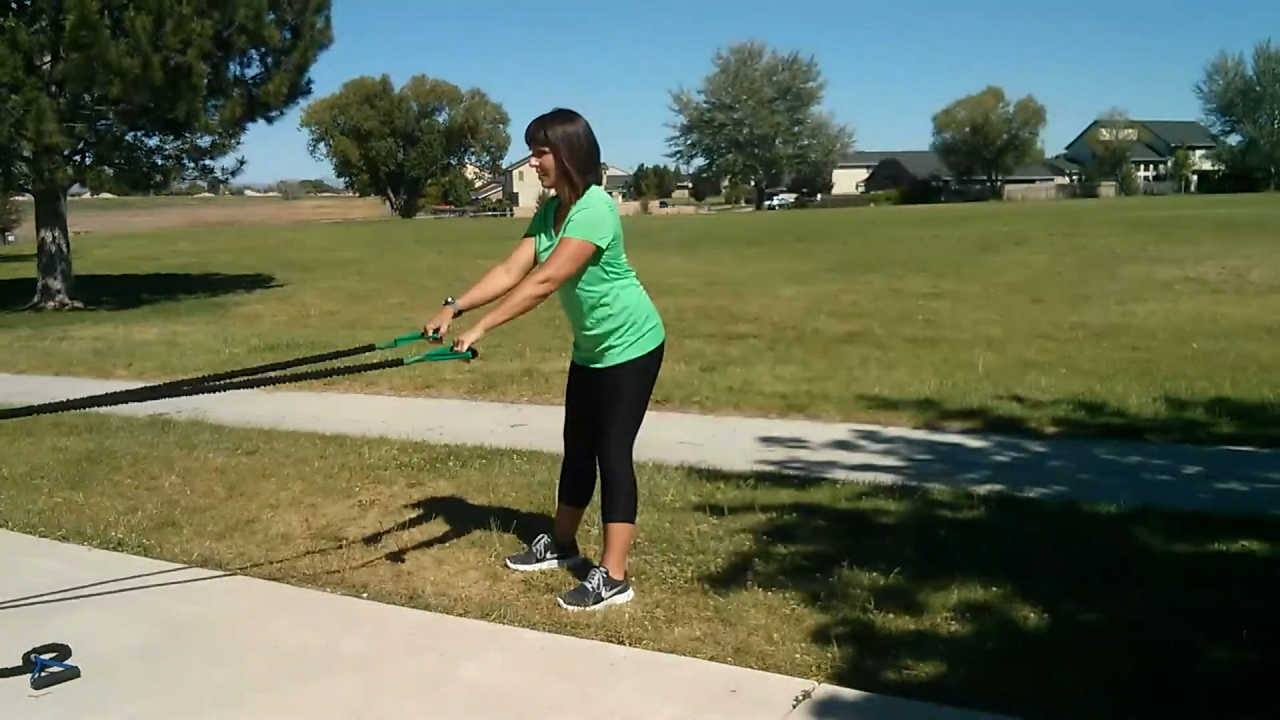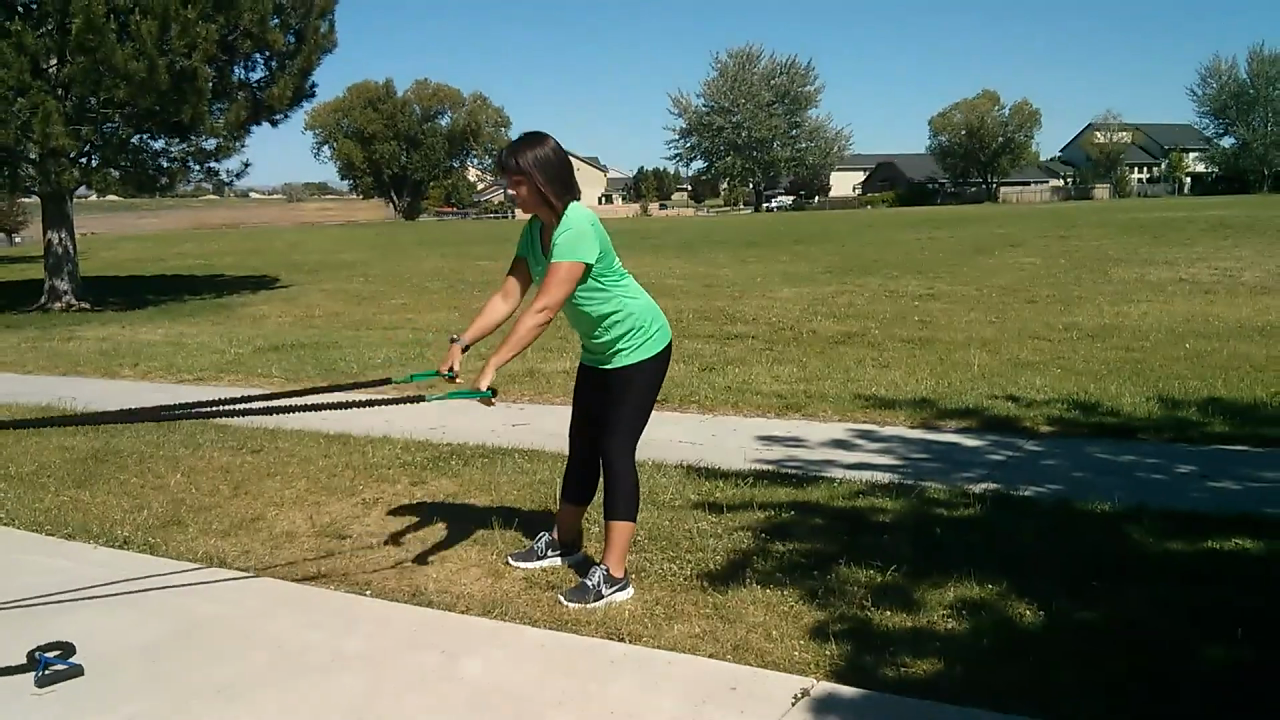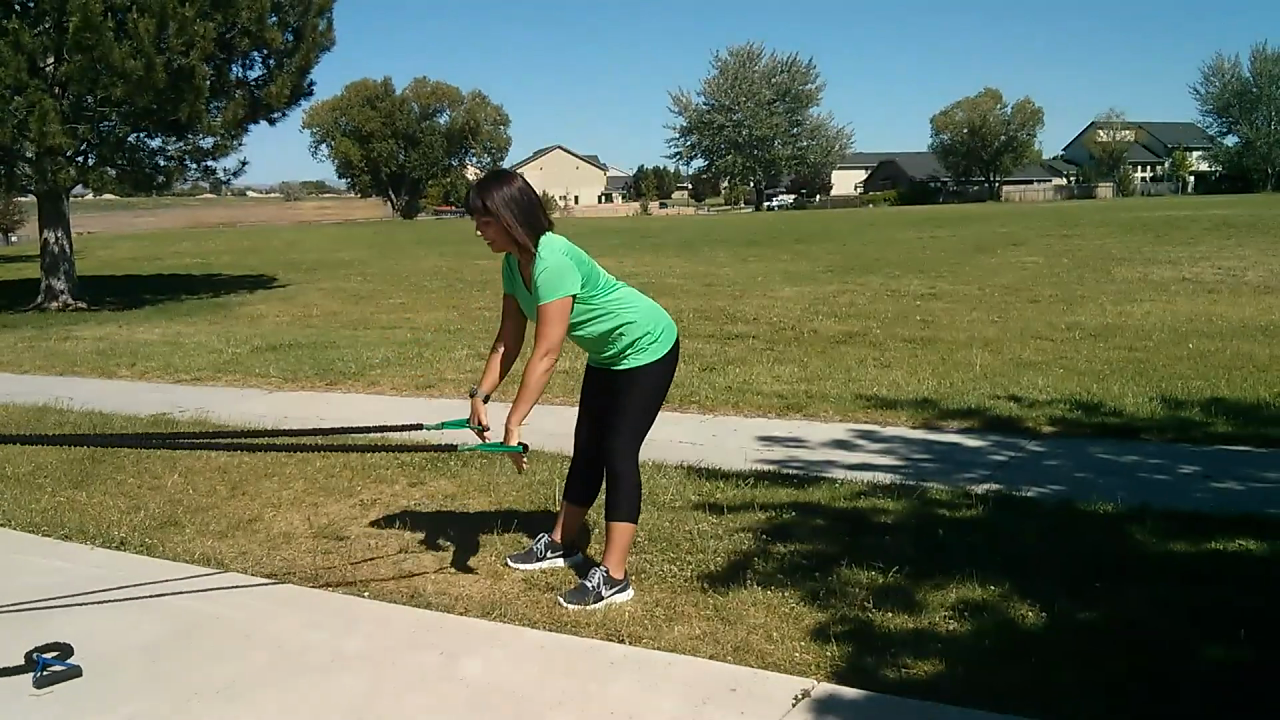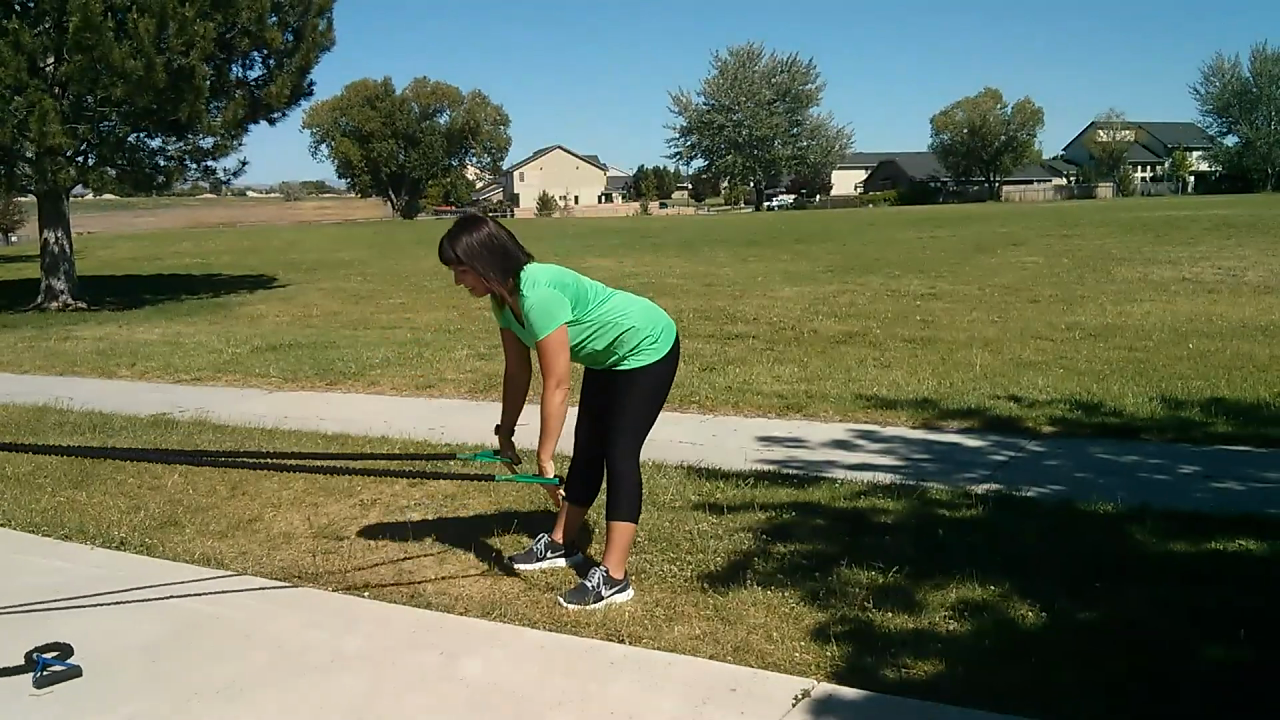
dt=0.2s
person 1, frame 1
left shoulder: (594, 209)
right shoulder: (549, 211)
left elbow: (544, 281)
right elbow: (510, 270)
left wrist: (480, 327)
right wrist: (452, 307)
left hip: (630, 347)
right hip: (591, 350)
left knee: (612, 452)
right knee: (577, 448)
left ankle: (613, 578)
right ankle: (561, 544)
person 1, frame 2
left shoulder: (576, 228)
right shoulder: (536, 229)
left elbow: (542, 310)
right elbow: (507, 296)
left wrist: (490, 367)
right wrist: (460, 343)
left hip: (638, 348)
right hip: (600, 350)
left knee: (615, 451)
right knee: (582, 448)
left ankle: (614, 576)
right ankle: (563, 541)
person 1, frame 3
left shoulder: (553, 261)
right shoulder: (514, 263)
left elbow: (545, 355)
right elbow: (509, 339)
left wrist: (515, 422)
right wrist: (481, 394)
left hip: (646, 348)
right hip: (607, 355)
left knee: (619, 452)
right knee: (587, 448)
left ankle: (614, 577)
right ankle: (561, 543)
person 1, frame 4
left shoulder: (539, 294)
right shoulder: (504, 297)
left elbow: (556, 388)
right elbow: (518, 371)
left wrist: (545, 459)
right wrist: (505, 432)
left hip: (646, 348)
right hip: (607, 355)
left knee: (620, 451)
right knee: (587, 447)
left ankle: (614, 577)
right ankle: (561, 542)
